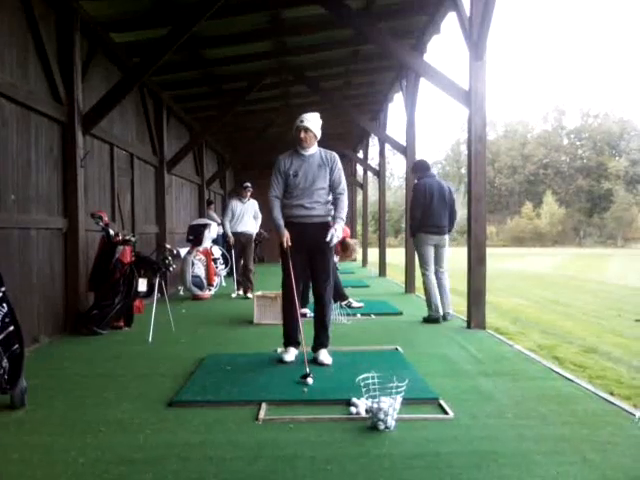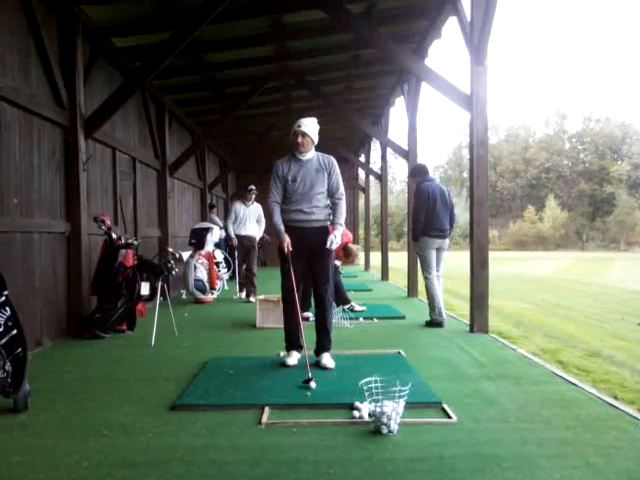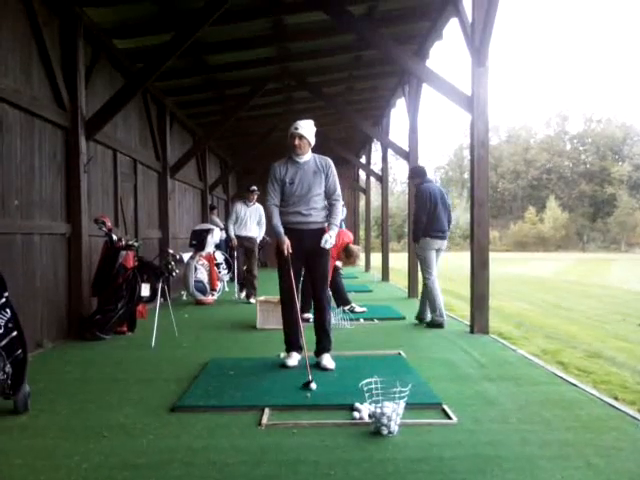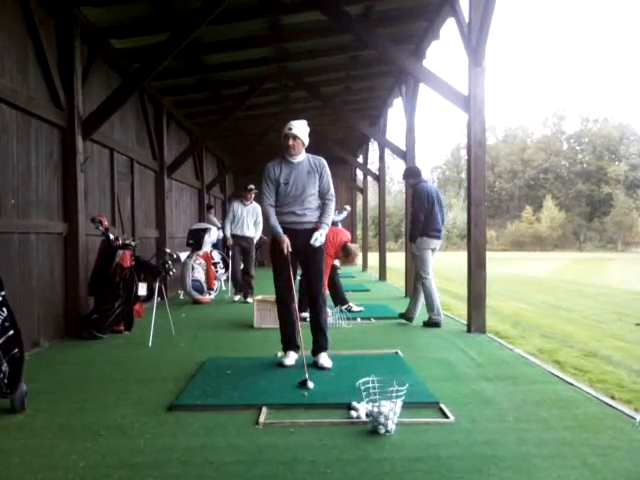
dt=0.1s
person 1, frame 1
left shoulder: (330, 158)
right shoulder: (284, 160)
left elbow: (340, 194)
right elbow: (274, 196)
left wrist: (339, 222)
right wrist: (281, 227)
left hip: (321, 230)
right hip: (293, 230)
left knee: (323, 291)
right knee: (290, 288)
left ankle: (321, 346)
right ankle: (291, 344)
person 1, frame 2
left shoulder: (328, 163)
right shoulder: (282, 166)
left elbow: (338, 198)
right elbow: (274, 201)
left wrist: (338, 228)
right wrist: (281, 233)
left hip: (320, 233)
right hip: (292, 234)
left knee: (323, 294)
right knee: (290, 293)
left ankle: (323, 349)
right ankle: (293, 348)
person 1, frame 3
left shoulder: (325, 164)
right shoulder: (279, 168)
left elbow: (335, 199)
right elbow: (272, 204)
left wrist: (333, 229)
right wrist: (280, 235)
left hip: (317, 235)
right hip: (290, 236)
left knee: (321, 295)
right knee: (288, 295)
left ankle: (324, 350)
right ankle: (293, 349)
person 1, frame 4
left shoulder: (319, 164)
right shoulder: (273, 168)
left elbow: (329, 199)
right elbow: (267, 205)
left wrist: (323, 228)
right wrist: (280, 235)
left hip: (311, 235)
right hip: (283, 237)
left knee: (316, 294)
right knee: (284, 295)
left ankle: (320, 349)
right ankle: (290, 348)
person 2, frame 1
left shoulder: (420, 186)
right shoulder: (446, 186)
left elbow: (415, 213)
right elbow: (453, 213)
left wrist: (413, 233)
right wrist: (447, 230)
left hip: (424, 234)
right hip: (442, 235)
left knee: (428, 273)
right knee: (441, 272)
left ankle: (435, 313)
right ankle: (446, 311)
person 2, frame 2
left shoulder: (422, 189)
right shoulder: (443, 189)
left elbow: (418, 216)
right elbow: (452, 215)
left wrist: (415, 237)
right wrist: (447, 233)
left hip: (427, 238)
right hip: (443, 238)
left knee: (430, 277)
right knee: (437, 276)
left ankle: (437, 317)
right ankle: (437, 314)
person 2, frame 3
left shoulder: (422, 190)
right shoulder: (441, 190)
left elbow: (420, 217)
right elbow: (449, 217)
left wrist: (415, 238)
right wrist: (444, 234)
left hip: (427, 239)
right hip: (441, 238)
left knee: (429, 278)
right knee: (432, 276)
left ankle: (438, 318)
right ankle: (424, 314)
person 2, frame 4
left shoulder: (420, 189)
right shoulder: (434, 189)
left elbow: (417, 217)
right elbow: (441, 215)
left wrist: (412, 238)
left hip: (423, 238)
right hip: (436, 237)
left knee: (426, 278)
right knee: (420, 276)
left ankle: (435, 317)
right ankle: (411, 312)
person 3, frame 1
left shoulder: (254, 203)
right shoulder: (232, 202)
left elbow: (258, 217)
right elbow: (226, 219)
left wrist: (255, 231)
right wrist: (229, 234)
left hip: (248, 236)
right hip: (235, 235)
left knee: (248, 263)
right knee: (237, 262)
left ankle: (248, 290)
right ankle: (239, 286)
person 3, frame 2
left shoulder: (257, 207)
right shoulder: (236, 205)
left elbow: (262, 223)
right elbow: (230, 222)
left wrist: (257, 236)
right wrist: (232, 236)
left hip: (251, 239)
right hip: (238, 238)
left knee: (251, 267)
right knee: (239, 265)
left ankle: (251, 293)
right ankle: (242, 287)
person 3, frame 3
left shoulder: (259, 208)
right shoulder: (237, 205)
left elbow: (262, 225)
right elbow: (230, 222)
left wrist: (258, 239)
right wrist: (232, 236)
left hip: (252, 240)
right hip: (238, 239)
left knee: (252, 269)
right knee: (239, 266)
left ankle: (251, 294)
right ankle: (242, 287)
person 3, frame 4
left shoulder: (256, 207)
right shoulder: (234, 205)
left elbow: (259, 225)
right elbow: (228, 221)
left wrist: (255, 239)
right wrist: (228, 236)
left hip: (249, 240)
right hip: (235, 238)
left knee: (249, 269)
right knee: (235, 266)
left ankle: (248, 294)
right ankle: (238, 290)
